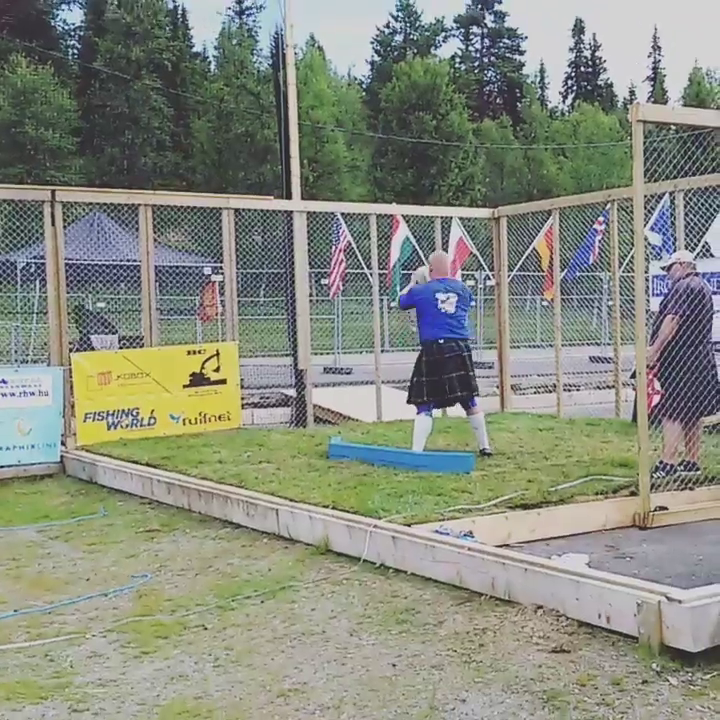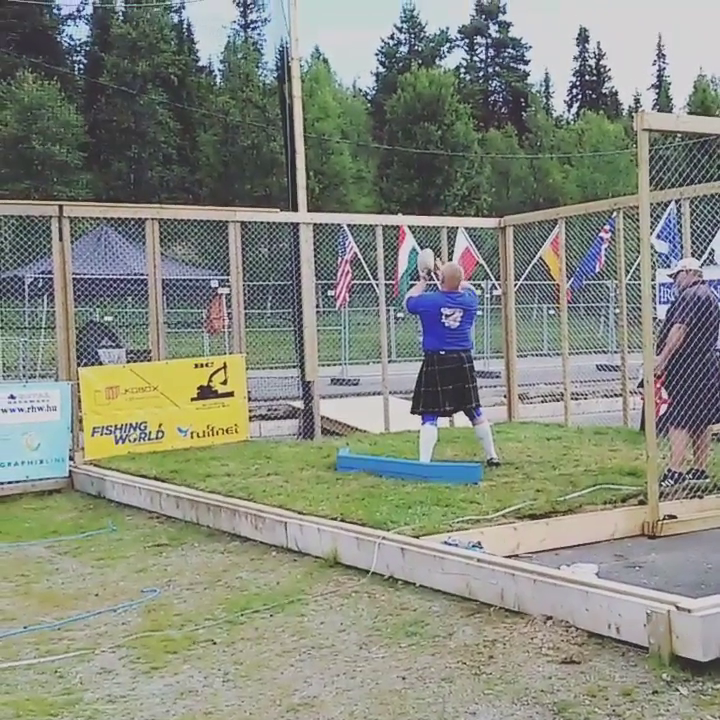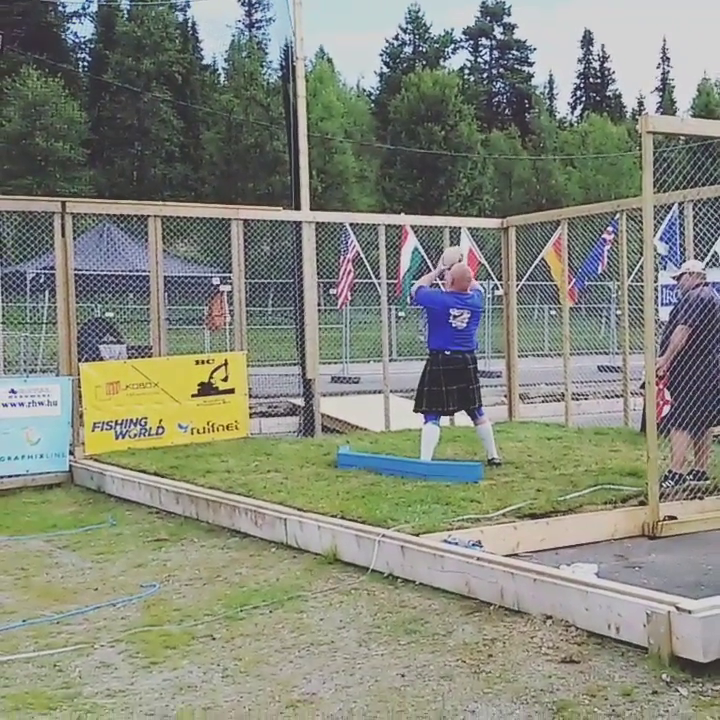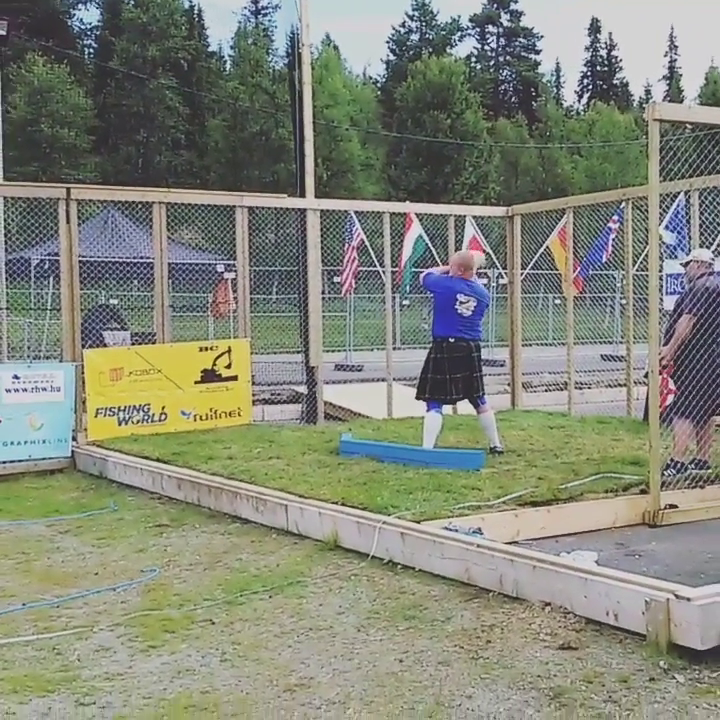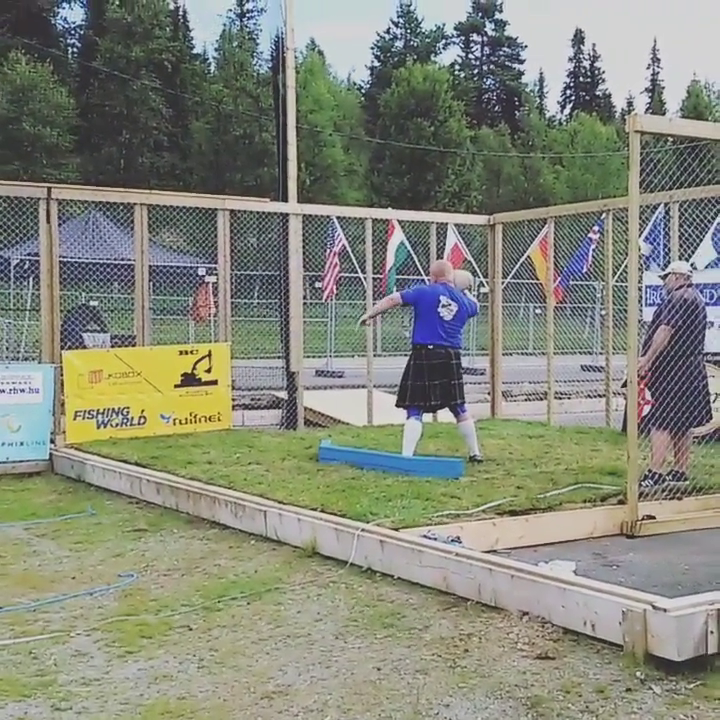
dt=1s
person 1, frame 1
left shoulder: (684, 287)
left elbow: (673, 319)
left wrist: (655, 349)
left hip: (681, 358)
right hip: (700, 357)
left knee: (672, 412)
right knee: (693, 413)
left ankle: (668, 464)
right ankle: (692, 462)
person 1, frame 2
left shoulder: (691, 295)
left elbow: (680, 328)
left wrist: (662, 358)
left hip: (688, 367)
left knee: (679, 420)
right knee: (700, 420)
left ankle: (675, 473)
right ankle: (699, 471)
person 1, frame 3
left shoulder: (695, 297)
left elbow: (684, 329)
left wrist: (666, 358)
left hip: (691, 369)
left knee: (680, 421)
left ankle: (676, 475)
right ankle: (700, 472)
person 1, frame 4
left shoulder: (701, 287)
left elbow: (689, 319)
left wrist: (671, 348)
left hip: (694, 358)
left knee: (683, 411)
left ankle: (678, 463)
person 1, frame 5
left shoulder: (679, 298)
right shoulder: (696, 299)
left elbow: (666, 329)
left wrist: (648, 358)
left hip: (673, 369)
right hip: (690, 368)
left knee: (661, 421)
right knee: (682, 422)
left ankle: (656, 474)
right ankle: (680, 471)
person 2, frame 1
left shoulder: (420, 290)
right shoulder: (463, 289)
left elbow: (402, 303)
left hip: (433, 351)
right hip: (461, 350)
left knee: (425, 405)
right knee: (470, 402)
left ankle: (416, 452)
right ankle: (484, 446)
person 2, frame 2
left shoulder: (428, 301)
right shoulder: (469, 300)
left elbow: (408, 302)
right elbow: (467, 287)
left wrist: (422, 282)
right wrist: (447, 272)
left hip: (436, 363)
right hip: (463, 362)
left knee: (429, 416)
right knee: (475, 411)
left ankle: (424, 463)
right ankle: (492, 456)
person 2, frame 3
left shoulder: (436, 299)
right shoulder: (476, 301)
left elbow: (416, 289)
right elbow: (476, 288)
left wrist: (436, 272)
right wrist: (462, 271)
left hip: (440, 363)
right hip: (467, 363)
left knee: (432, 415)
right knee: (476, 412)
left ankle: (425, 462)
right ankle: (493, 456)
person 2, frame 4
left shoulder: (444, 285)
right shoulder: (482, 294)
left elbow: (424, 276)
left wrist: (446, 270)
right wrist: (473, 276)
left hip: (444, 350)
right hip: (471, 350)
left knee: (435, 403)
right knee: (479, 400)
left ankle: (427, 450)
right ankle: (496, 445)
person 2, frame 5
left shoulder: (425, 292)
right shoulder: (463, 301)
left elbow: (392, 300)
right elbow: (474, 306)
left wrist: (369, 314)
right wrist: (464, 290)
left hip: (424, 356)
right hip: (451, 358)
left knee: (415, 411)
right knee: (459, 408)
left ankle: (406, 457)
right ankle: (475, 453)
